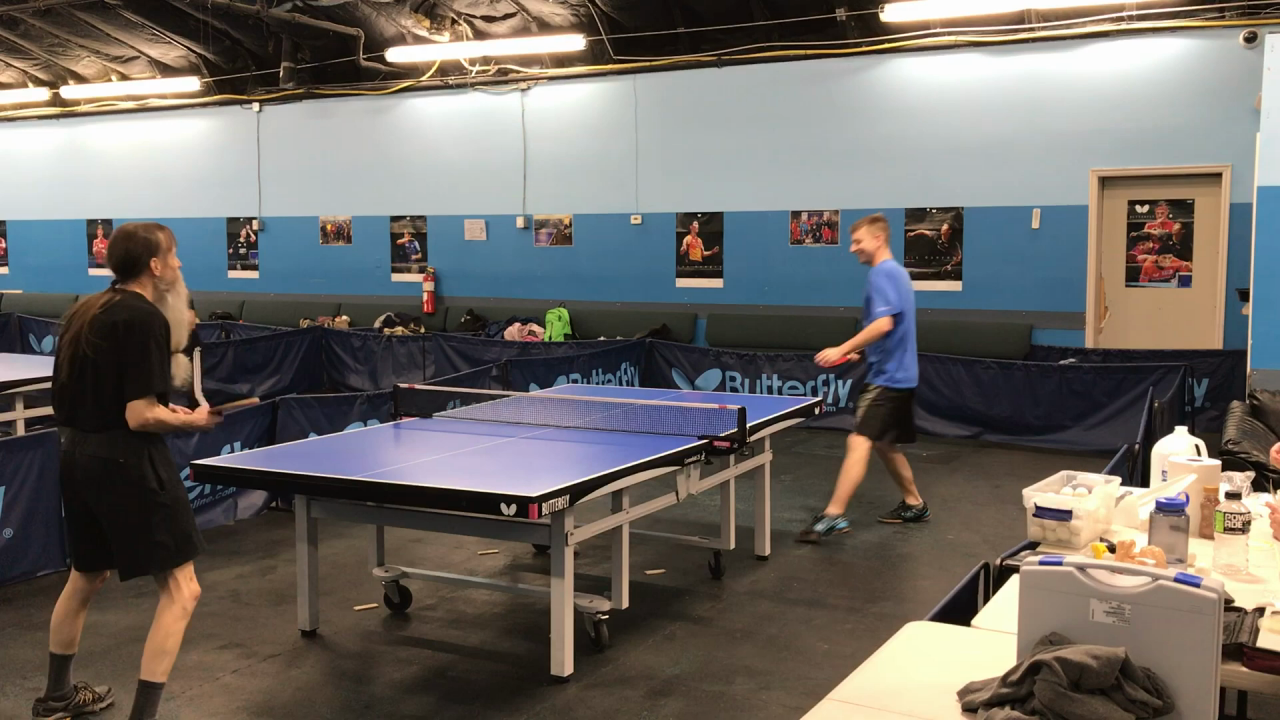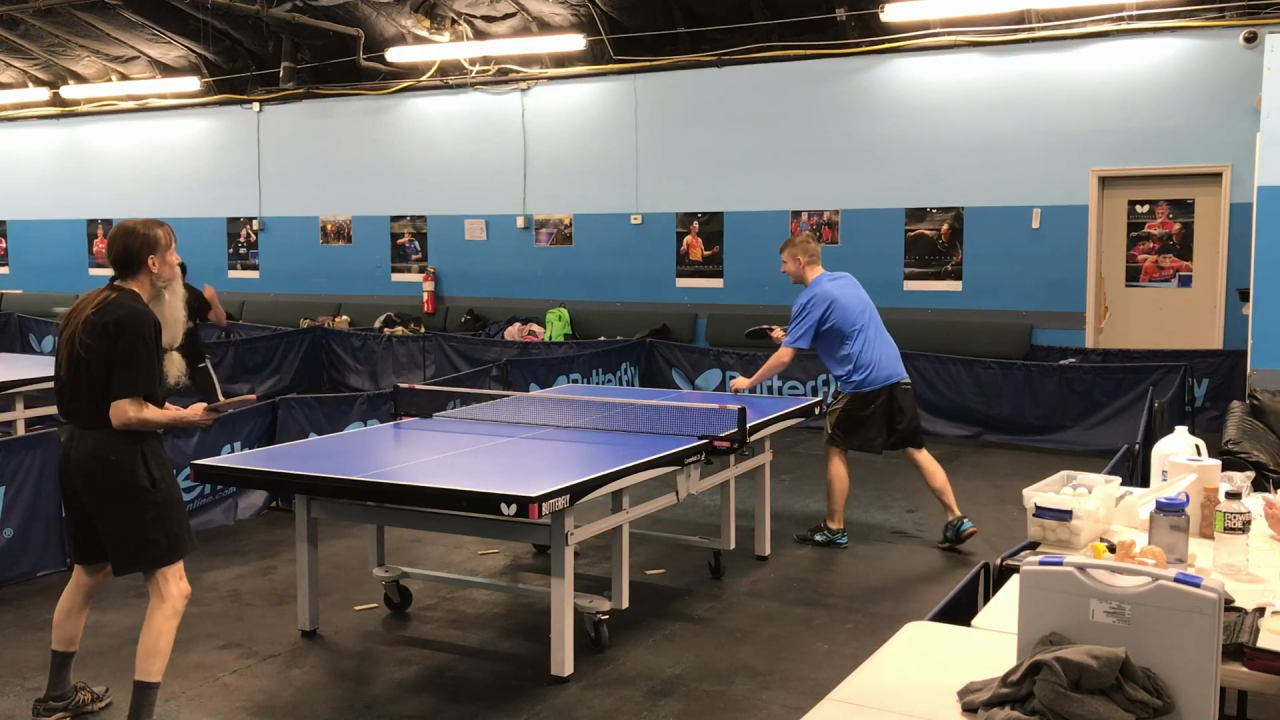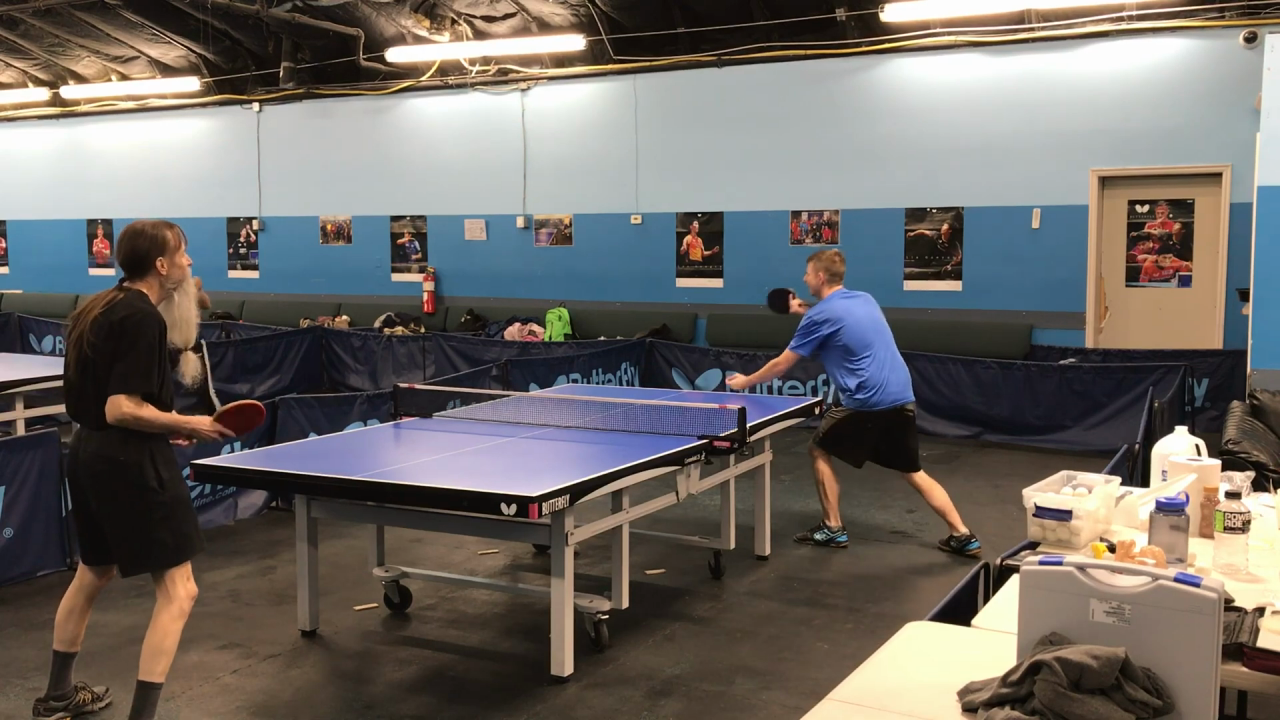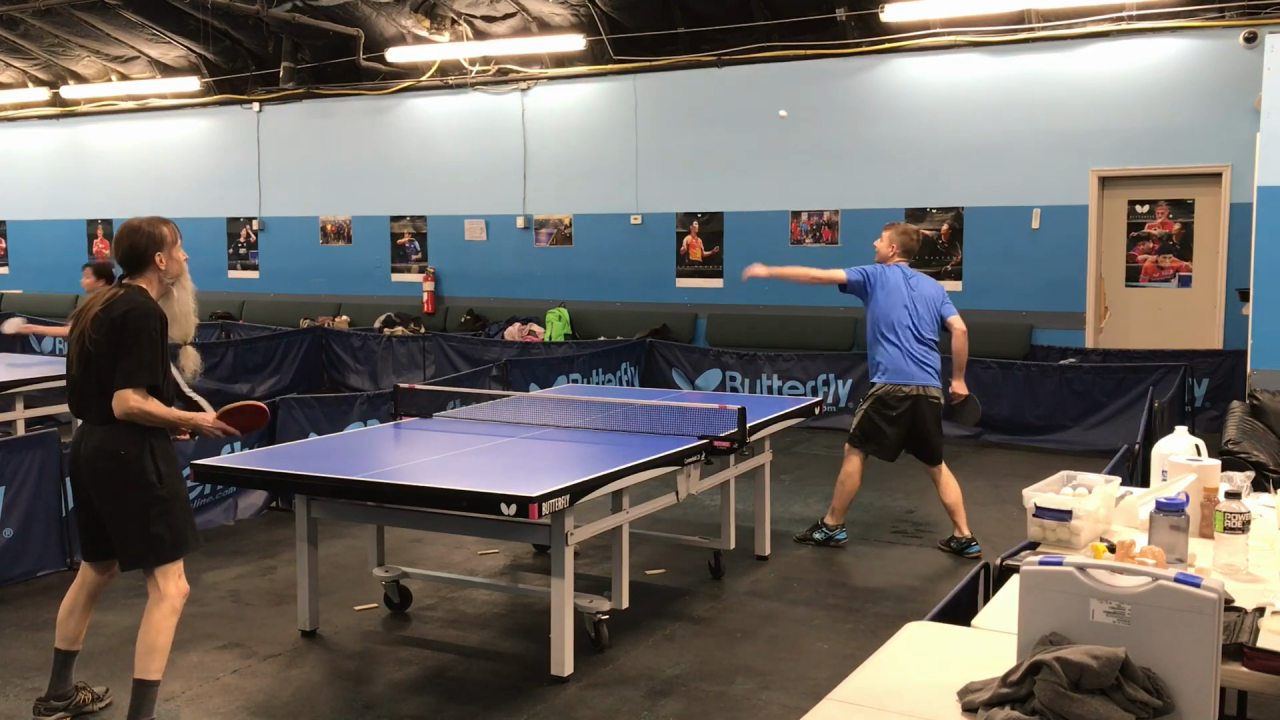
dt=0.7s
person 1, frame 1
left shoulder: (86, 313)
right shoulder: (144, 319)
left elbow: (66, 402)
right elbow: (141, 416)
right wrist: (192, 420)
left hip: (79, 456)
right hip: (127, 463)
left knee: (85, 577)
right knee: (181, 590)
person 1, frame 2
left shoulder: (87, 309)
right shoulder: (135, 318)
right elbow: (126, 415)
left wrist: (156, 406)
right wrist: (185, 416)
left hip: (81, 453)
right hip: (123, 460)
left knee: (89, 572)
right knee: (171, 590)
person 1, frame 3
left shoulder: (96, 309)
right shoulder: (142, 319)
left elbow: (82, 395)
right elbow: (122, 410)
right wrist: (190, 425)
left hip: (89, 454)
right hip: (130, 462)
left knee: (94, 572)
right knee: (178, 591)
person 1, frame 4
left shoulder: (98, 306)
right shoulder: (144, 313)
right elbow: (128, 404)
left wrist: (167, 416)
right wrist: (192, 420)
left hip: (92, 448)
right hip: (130, 456)
left knee: (96, 570)
right knee: (169, 588)
person 2, frame 1
left shoulder: (882, 273)
right shoulder: (896, 273)
left elbow: (885, 323)
left wrist: (842, 350)
right wrist: (859, 350)
left hip: (889, 377)
right hip: (901, 375)
left knee: (859, 441)
right knee: (886, 442)
left ankle: (833, 516)
right ankle: (914, 504)
person 2, frame 2
left shoulder: (810, 299)
right shoulder: (847, 280)
left elbow: (784, 357)
left wrist: (749, 382)
right wrist: (791, 337)
left hip: (861, 383)
right hip: (895, 375)
left knee: (836, 451)
right knee: (915, 450)
left ankle: (834, 529)
right ankle: (956, 519)
person 2, frame 3
left shoulder: (821, 315)
right shoulder: (865, 300)
left elbow: (783, 364)
left wrist: (746, 381)
left hip: (866, 402)
right hip: (903, 398)
left knee: (820, 451)
right knee: (914, 473)
left ankle: (833, 528)
right ankle: (963, 535)
person 2, frame 4
left shoulder: (876, 275)
right shoulder: (934, 287)
left elbow: (821, 276)
right elbow: (960, 330)
left wrist: (769, 271)
right wrist: (958, 378)
left hip: (891, 385)
right hip: (929, 387)
left knee: (854, 452)
right knee: (936, 465)
left ankle: (833, 526)
right ankle: (964, 537)
